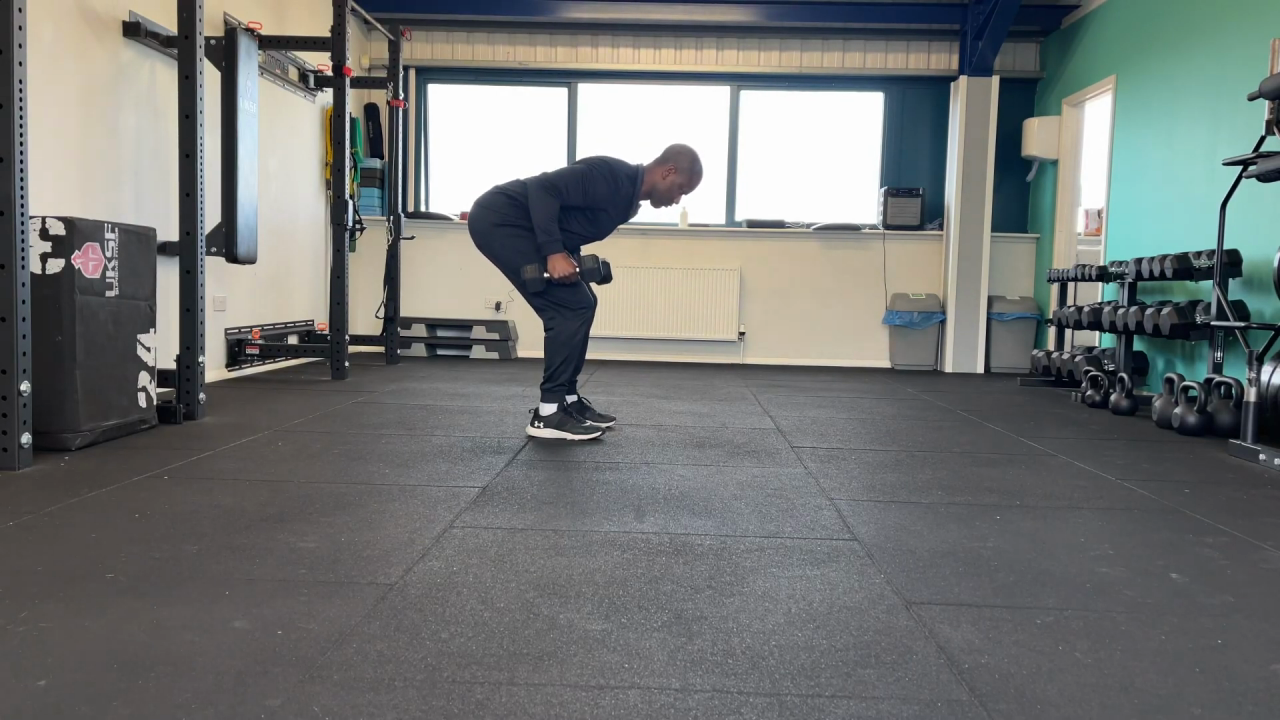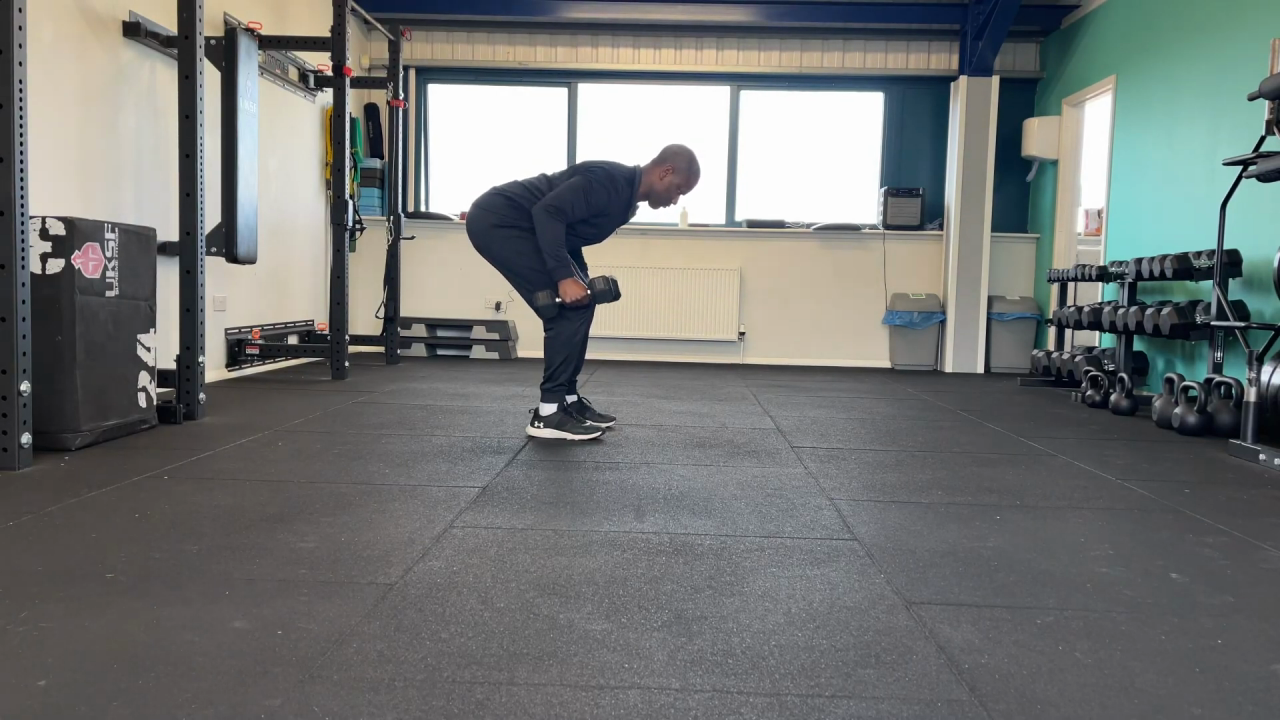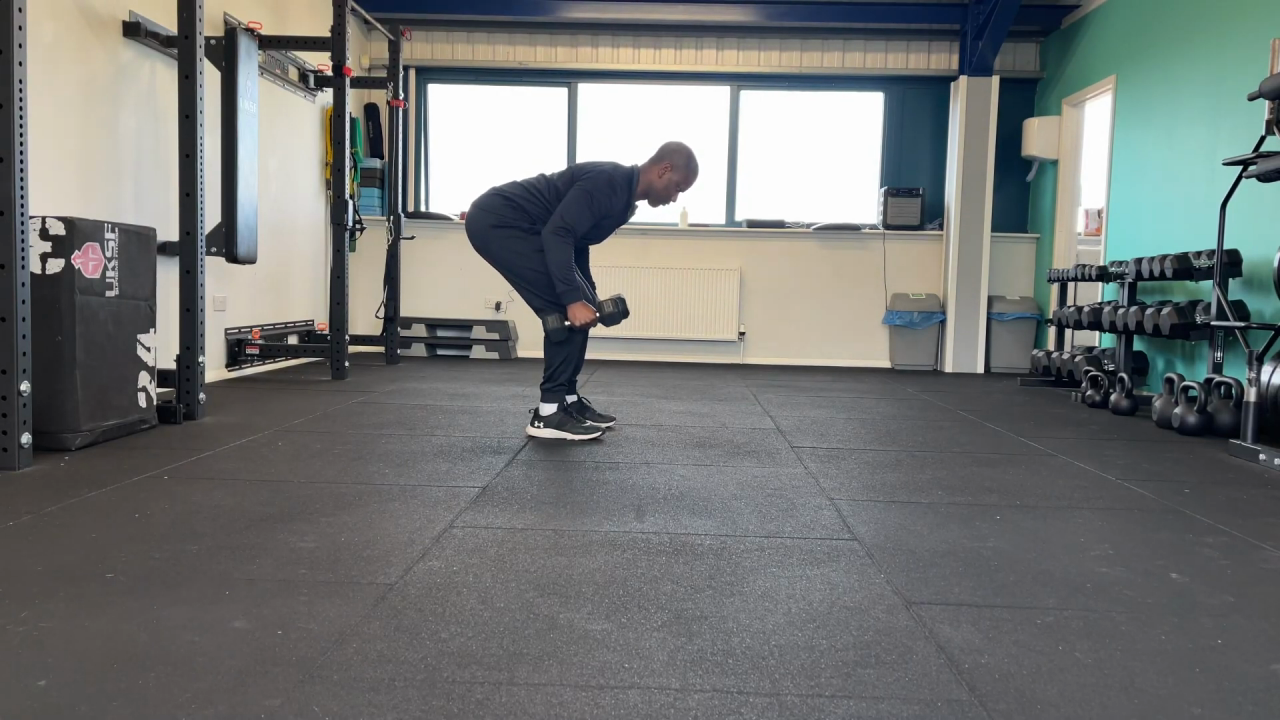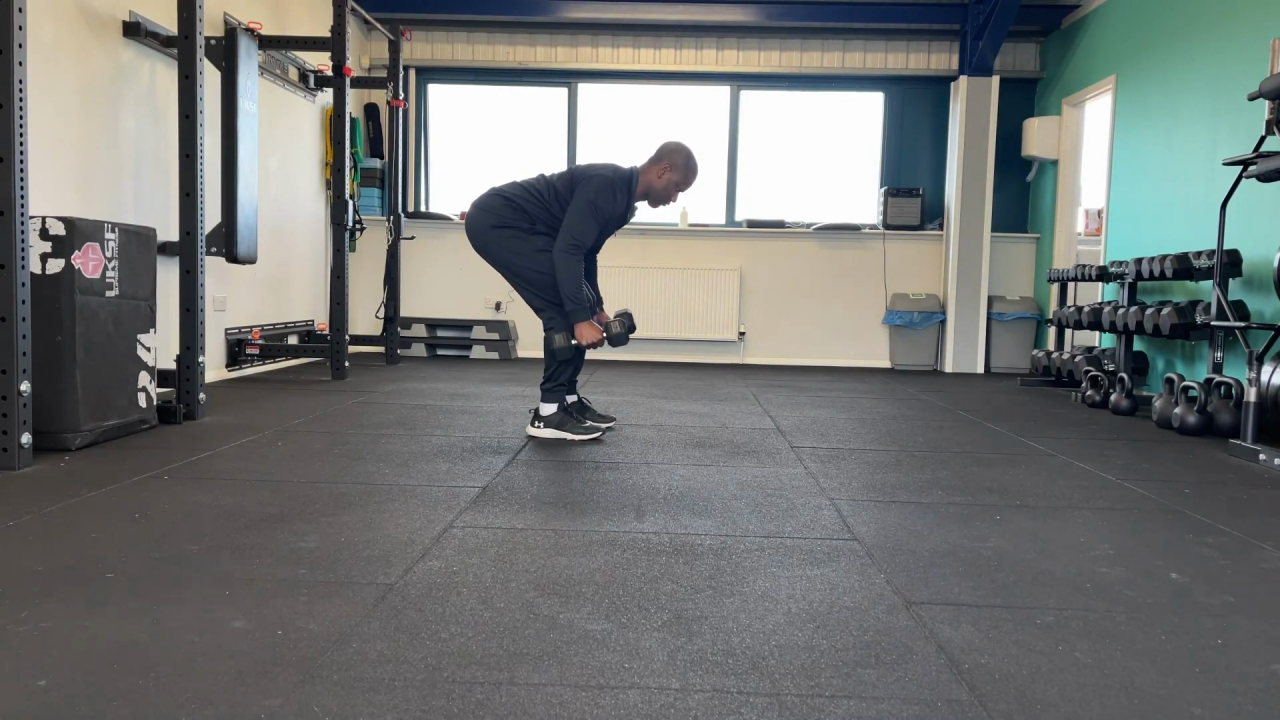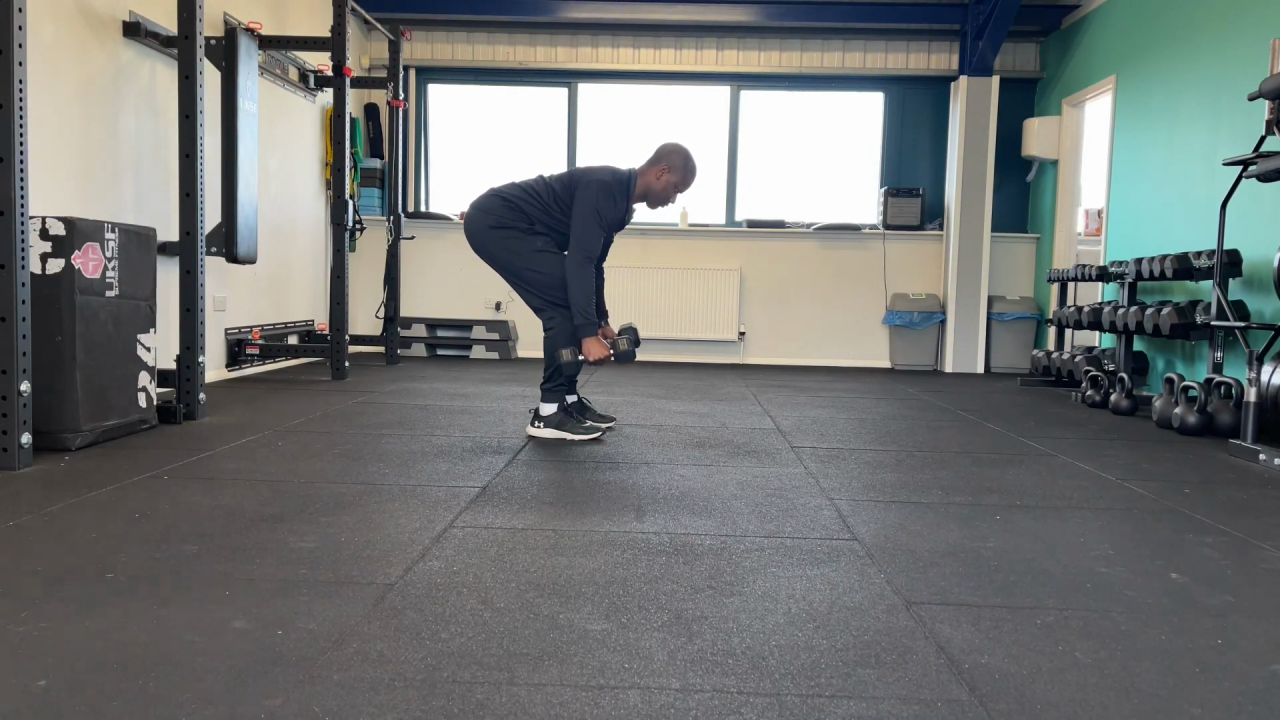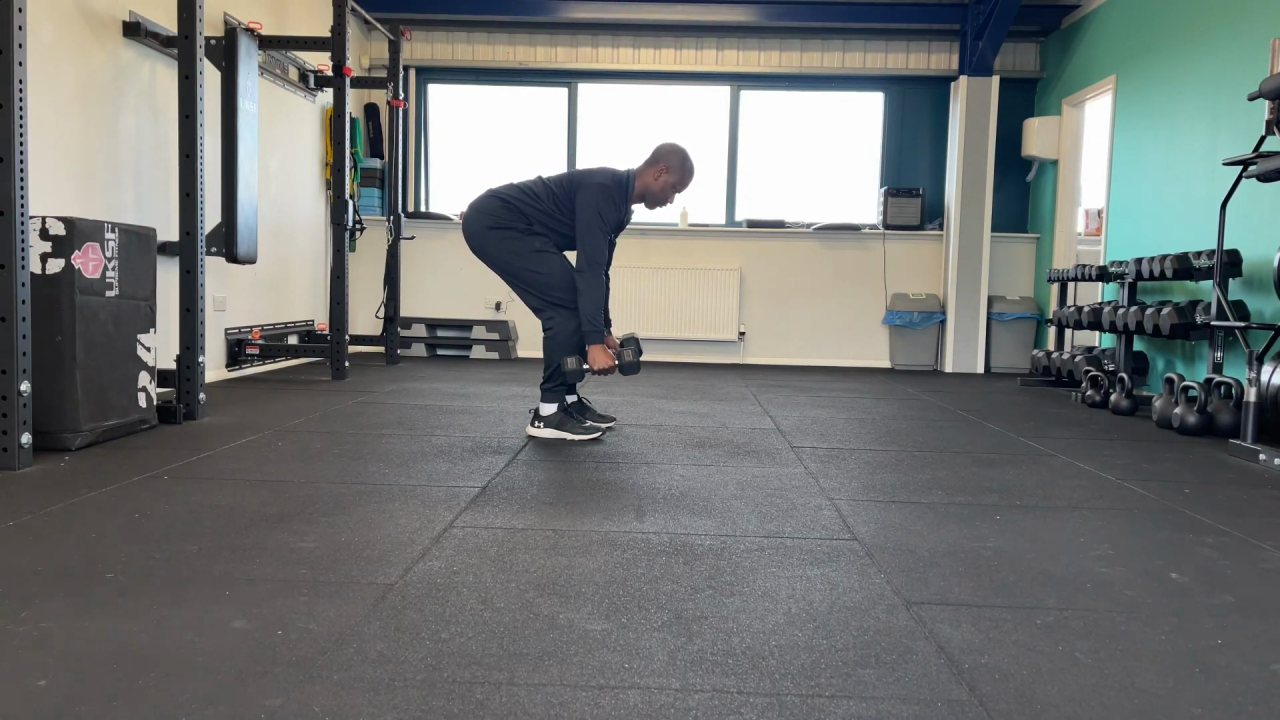
dt=0.3s
person 1, frame 1
left shoulder: (627, 197)
right shoulder: (612, 177)
right elbow: (542, 187)
left wrist: (575, 262)
right wrist: (554, 252)
left hip: (514, 224)
right hip: (499, 219)
left knee: (579, 305)
right knee: (572, 307)
left ankle: (567, 400)
right ankle: (549, 413)
person 1, frame 2
left shoulder: (625, 197)
right shoulder: (611, 181)
left elbow: (571, 226)
right elbow: (547, 211)
left wrist: (580, 278)
right wrist: (565, 277)
left hip: (510, 224)
right hip: (496, 220)
left knee: (578, 303)
right knee: (568, 308)
left ankle: (567, 400)
right ankle: (548, 414)
person 1, frame 3
left shoulder: (623, 196)
right shoulder: (609, 183)
left elbow: (575, 238)
right elbow: (556, 232)
left wrist: (589, 296)
right wrist: (573, 299)
left hip: (507, 224)
right hip: (497, 222)
left knee: (579, 306)
right knee: (566, 310)
left ankle: (567, 400)
right ankle: (549, 413)
person 1, frame 4
left shoulder: (623, 197)
right shoulder: (606, 185)
left elbow: (586, 252)
right elbow: (568, 249)
left wrist: (594, 307)
right wrist: (582, 318)
left hip: (508, 224)
right hip: (496, 222)
left knee: (575, 305)
right knee: (566, 309)
left ankle: (567, 401)
right ankle: (549, 414)
person 1, frame 5
left shoulder: (620, 199)
right shoulder: (605, 188)
left elbow: (592, 263)
right elbow: (578, 261)
left wrist: (600, 320)
right wrist: (588, 334)
left hip: (505, 224)
right hip: (495, 222)
left knee: (572, 306)
right knee: (566, 308)
left ankle: (567, 401)
right ankle: (549, 413)
person 1, frame 6
left shoulder: (619, 201)
right shoulder: (603, 191)
left elbow: (599, 270)
right elbow: (589, 269)
left wrist: (603, 331)
right wrist: (594, 342)
left hip: (502, 225)
right hip: (493, 223)
left knee: (572, 304)
right knee: (567, 305)
left ankle: (566, 401)
right ankle: (549, 413)
